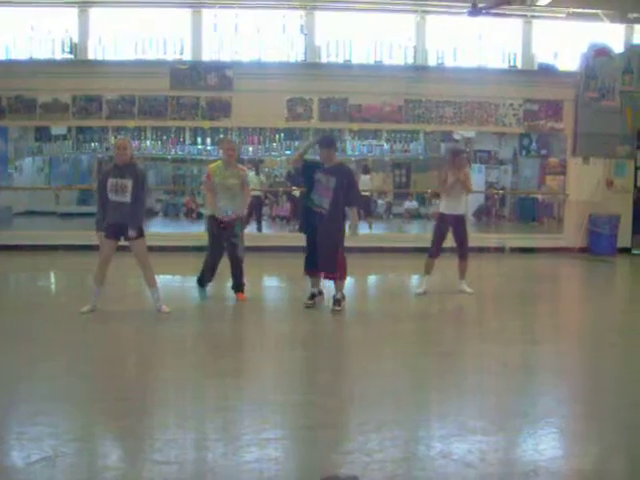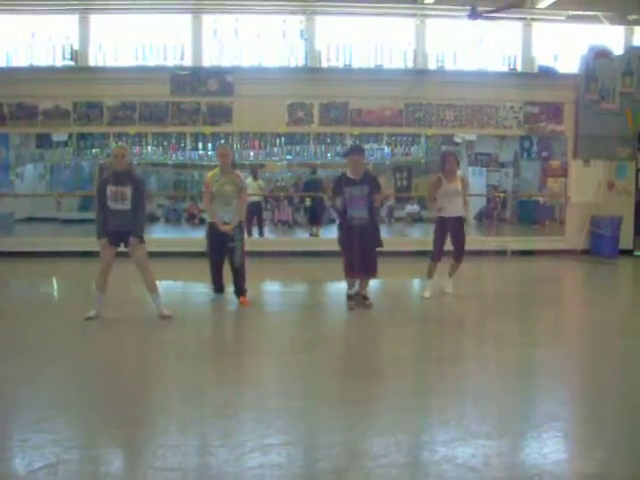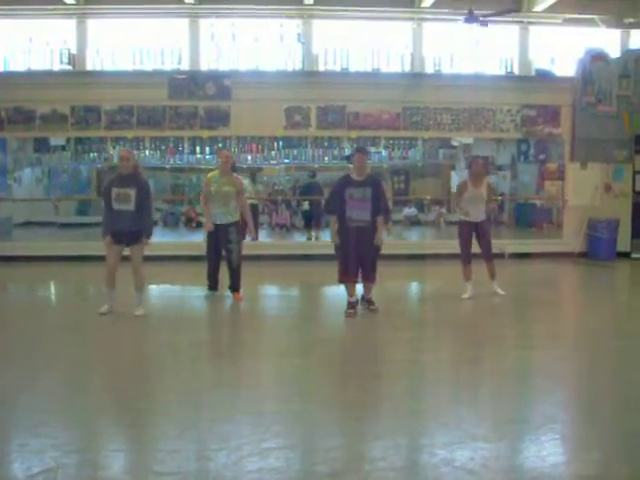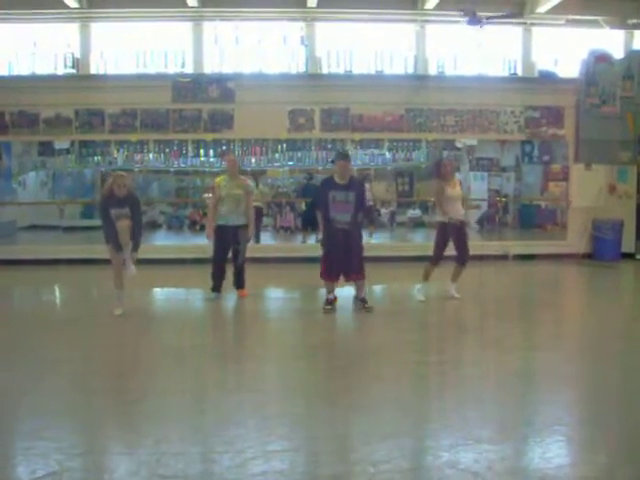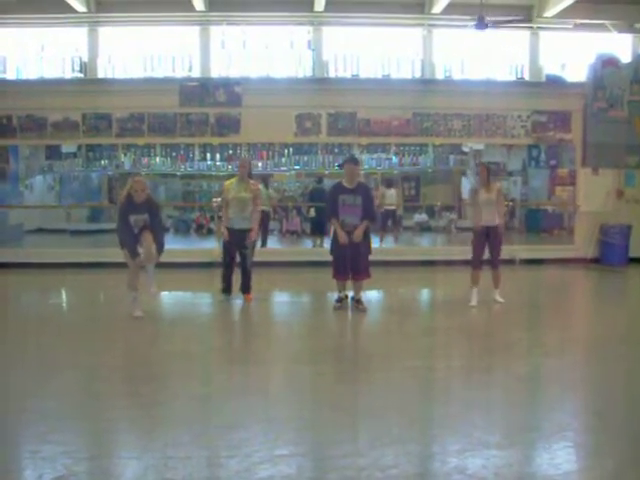
dt=1s
person 1, frame 1
left shoulder: (345, 172)
right shoulder: (315, 167)
left elbow: (352, 200)
right elbow: (296, 161)
left wrist: (354, 221)
right wrist: (310, 144)
left hip: (333, 222)
right hip: (314, 221)
left knee: (336, 258)
right knee: (313, 256)
left ankle: (339, 295)
right ankle: (315, 291)
person 1, frame 2
left shoulder: (371, 179)
right shoulder: (341, 181)
left elbow: (376, 205)
right elbow: (337, 207)
left wrist: (378, 200)
right wrist: (338, 202)
left hip: (368, 227)
right hip: (348, 228)
left knee: (368, 261)
right knee: (351, 261)
left ankle: (361, 292)
right ankle: (351, 292)
person 1, frame 3
left shoulder: (375, 183)
right shoulder: (343, 182)
left elbow: (381, 210)
right elbow: (333, 209)
left wrist: (380, 232)
right wrist: (333, 231)
left hip: (368, 232)
right hip: (347, 232)
left knee: (369, 266)
right knee: (348, 266)
left ankle: (367, 297)
right ankle: (351, 301)
person 1, frame 4
left shoulder: (357, 185)
right shoulder: (325, 184)
left elbow: (362, 208)
right elbow: (319, 208)
left wrist: (357, 223)
right wrist: (322, 228)
left hip: (352, 232)
right hip: (332, 232)
left knee: (356, 265)
right knee: (329, 266)
left ankle: (361, 297)
right ankle: (330, 297)
person 1, frame 5
left shoulder: (365, 189)
right shoulder: (335, 189)
left elbow: (370, 214)
right elbow: (331, 214)
left wrist: (360, 229)
right wrist: (339, 231)
left hip: (360, 234)
right hip: (341, 234)
left knee: (360, 267)
right knee: (340, 267)
left ankle: (357, 298)
right ankle: (341, 296)
person 2, frame 1
left shoulder: (138, 173)
right shoulder: (107, 173)
left elbow: (140, 201)
right elbow: (101, 201)
left wrist: (135, 225)
right wrist: (100, 226)
left hip: (131, 224)
right hip: (111, 224)
left knee: (144, 262)
right knee: (103, 262)
left ankle: (158, 303)
right ankle: (93, 302)
person 2, frame 2
left shoulder: (136, 181)
right shoulder: (104, 181)
left elbow: (140, 209)
right elbow: (100, 209)
left wrist: (136, 233)
right wrist: (101, 234)
left hip: (131, 231)
right hip: (111, 231)
left knee: (144, 267)
right knee: (104, 268)
left ankle: (159, 307)
right ankle: (97, 308)
person 2, frame 3
left shoulder: (141, 183)
right shoulder: (111, 183)
left elbow: (147, 210)
right elbow: (107, 209)
left wrist: (147, 233)
right wrist: (106, 232)
left hip: (135, 231)
right hip: (116, 231)
left knee: (137, 267)
right knee: (110, 267)
left ankle: (139, 304)
right ankle: (110, 302)
person 2, frame 4
left shoulder: (133, 199)
right shoulder: (106, 200)
left elbow: (137, 223)
right elbow: (107, 225)
left wrist: (135, 249)
right wrist: (118, 249)
left hip: (128, 231)
right hip: (113, 235)
left knee: (123, 225)
right knee: (117, 267)
left ankle: (128, 261)
right ankle: (119, 303)
person 2, frame 5
left shoulder: (152, 204)
right shoulder: (125, 205)
left elbow: (158, 227)
right elbow: (124, 231)
left wrist: (159, 250)
right wrist: (134, 254)
left hip: (144, 232)
right hip: (128, 237)
left knee: (148, 240)
right knee: (134, 267)
left ankle: (151, 278)
right ankle: (135, 304)
person 3, frame 1
left shoulder: (242, 172)
right shoulder: (212, 169)
left elbow: (247, 197)
right elbow: (208, 193)
left wrist: (238, 213)
right wrist: (218, 213)
left hip: (236, 217)
right hip: (216, 217)
left knee: (237, 255)
right knee: (215, 252)
left ankle: (239, 289)
right ankle: (202, 283)
person 3, frame 2
left shoulder: (238, 178)
right shoulder: (210, 177)
left elbow: (243, 203)
right elbow: (206, 202)
left wrist: (233, 224)
right wrist: (219, 224)
left hip: (235, 223)
right hip: (215, 223)
left knee: (237, 259)
right knee: (215, 260)
left ankle: (241, 293)
right ankle: (218, 291)
person 3, frame 3
left shoulder: (237, 180)
right shoulder: (210, 178)
left elbow: (243, 204)
right elbow: (203, 200)
left wrist: (250, 226)
right wrist: (207, 220)
left hip: (232, 223)
right hip: (214, 224)
left knee: (234, 258)
right knee: (212, 258)
left ankle: (235, 289)
right ankle: (212, 287)
person 3, frame 4
left shoulder: (246, 183)
right shoulder: (219, 182)
left elbow: (249, 206)
right elbow: (212, 205)
left wrist: (251, 227)
right wrist: (209, 226)
left hip: (240, 225)
right hip: (222, 225)
left knee: (239, 259)
right knee: (218, 258)
left ankle: (240, 286)
right ankle: (216, 289)
person 3, frame 5
left shoulder: (254, 187)
right shoulder: (228, 185)
left elbow: (256, 210)
right elbow: (224, 208)
left wrist: (255, 230)
right wrist: (224, 228)
left hip: (247, 229)
right hip: (230, 228)
left knee: (246, 262)
right knee: (228, 261)
left ankle: (246, 291)
right ankle: (226, 291)
person 4, frame 1
left shoulder: (466, 174)
right shoulder: (445, 174)
left elbow: (469, 190)
right elbow: (443, 191)
left wrist: (460, 177)
right wrist: (455, 180)
left hip: (459, 217)
right hip: (444, 215)
left knee: (463, 251)
right knee: (434, 249)
left ankle: (462, 283)
right ankle: (425, 283)
person 4, frame 2
left shoulder: (462, 180)
right shoulder: (439, 180)
left elbow: (464, 197)
right elbow: (431, 198)
left wrist: (466, 206)
right wrist: (436, 206)
left hip: (458, 219)
right hip: (443, 219)
left knee: (459, 253)
right knee: (437, 253)
left ankle: (448, 281)
right ankle: (428, 286)
person 4, frame 3
left shoulder: (487, 184)
right shoulder: (463, 185)
left elbow: (490, 202)
right elbow: (457, 202)
left wrist: (488, 208)
right wrist: (462, 210)
left hip: (481, 222)
right hip: (465, 222)
left knee: (488, 254)
right knee: (466, 255)
left ankle: (494, 285)
right ankle: (468, 287)
person 4, frame 4
left shoulder: (458, 182)
right shoulder: (440, 186)
left elbow: (462, 203)
right elbow: (441, 208)
left wrist: (466, 211)
right wrist: (452, 218)
left hip: (459, 224)
right hip: (445, 224)
left knee: (463, 258)
right knee: (436, 258)
left ankle: (452, 287)
right ankle: (422, 287)
person 4, frame 5
left shoulder: (497, 189)
right shoulder: (476, 191)
left elbow: (500, 207)
right elbow: (475, 209)
left wrist: (501, 221)
right wrist: (477, 223)
left hip: (494, 227)
right hip: (481, 227)
left knee: (495, 261)
right knee: (476, 260)
left ankle: (496, 293)
right ankle: (474, 295)
